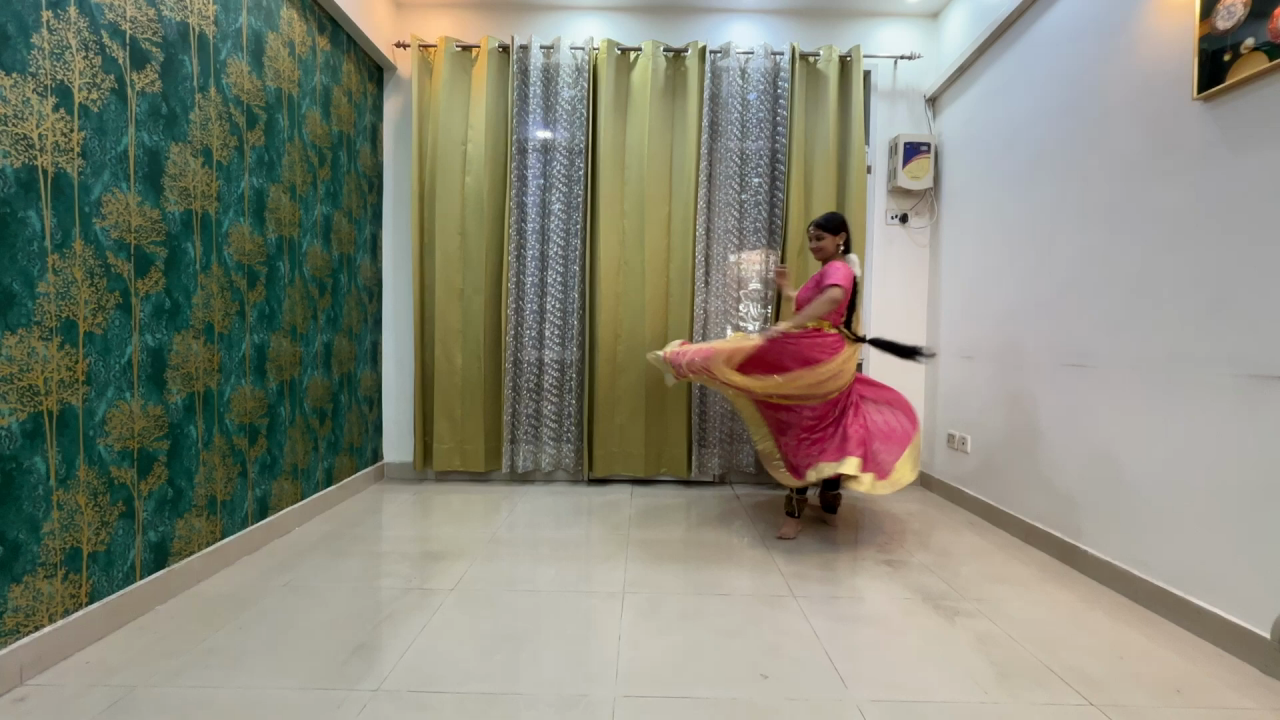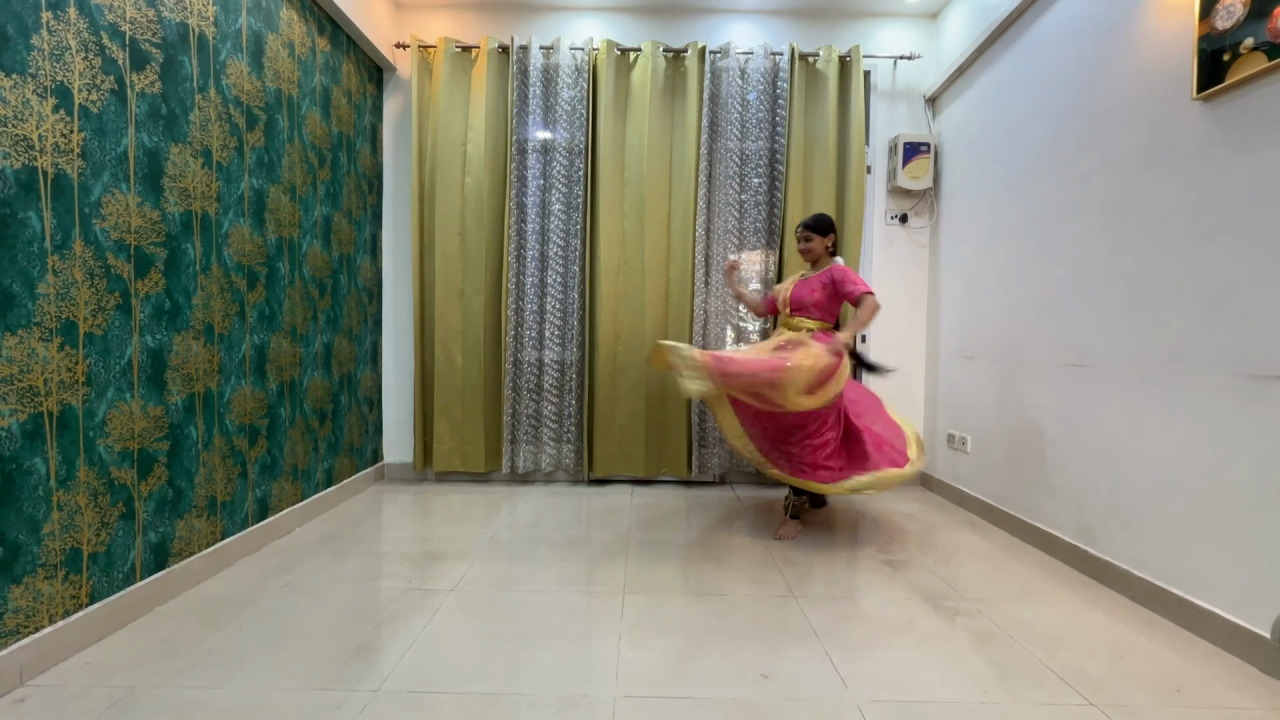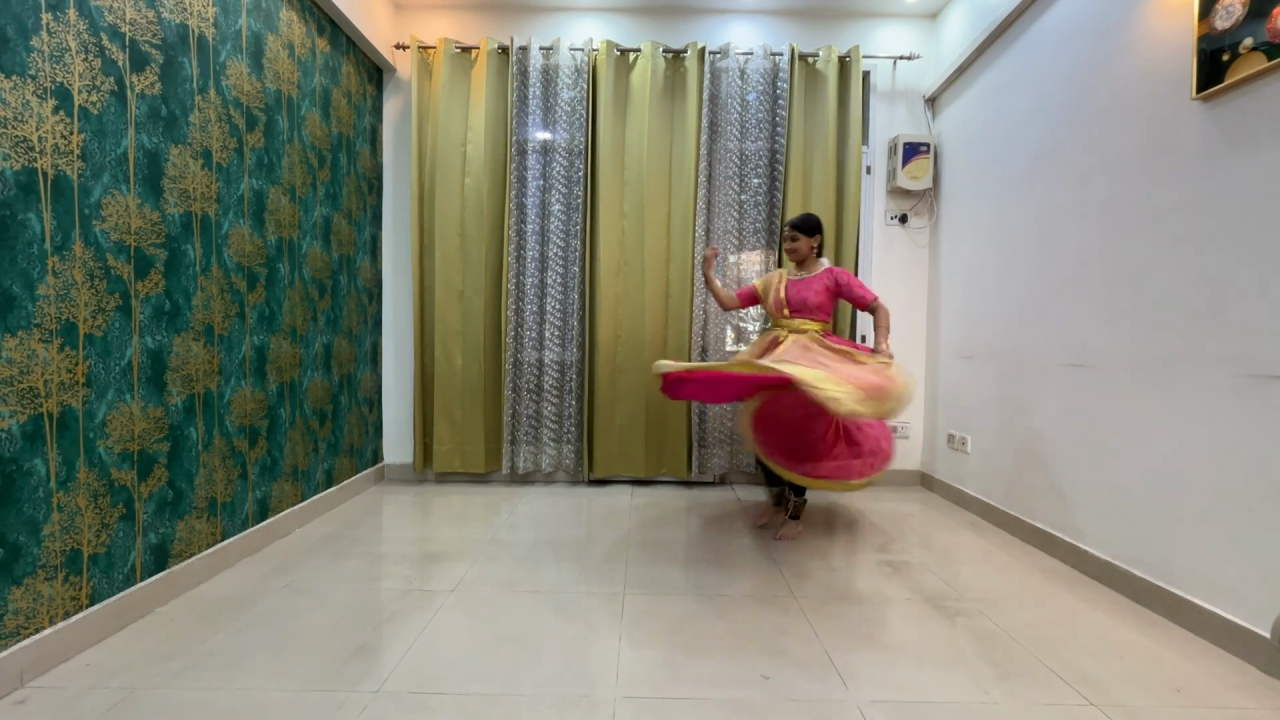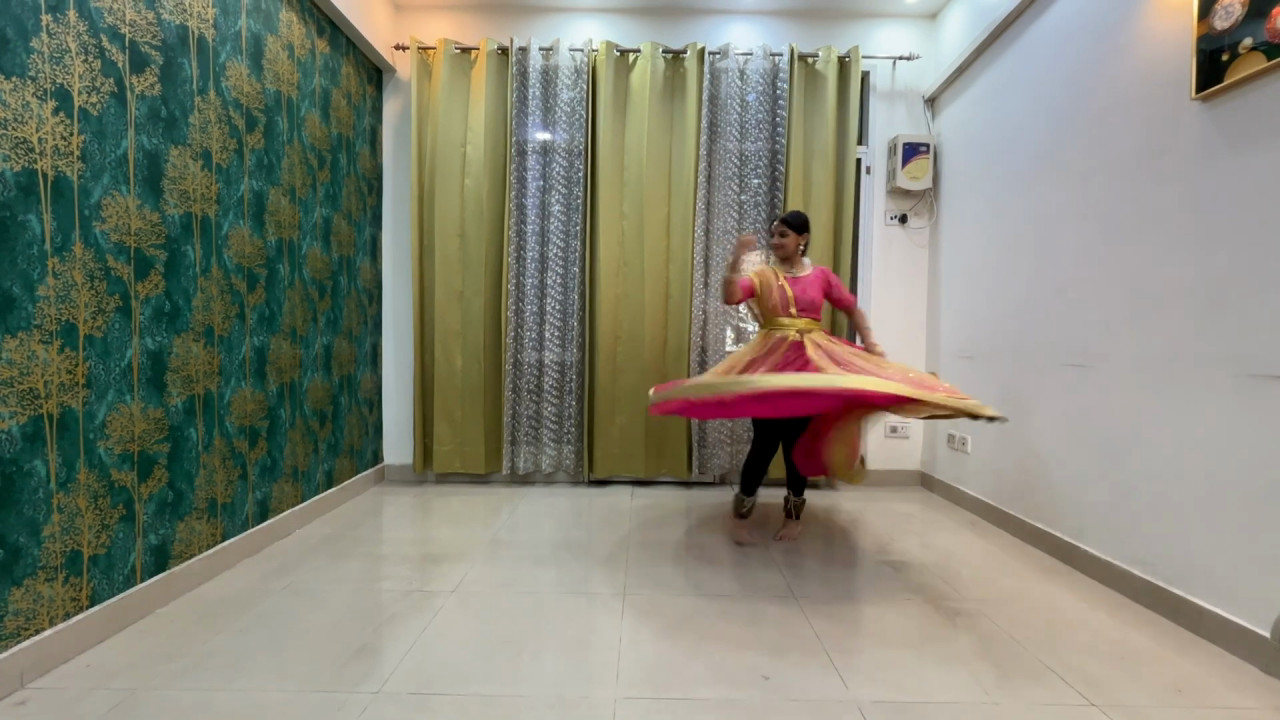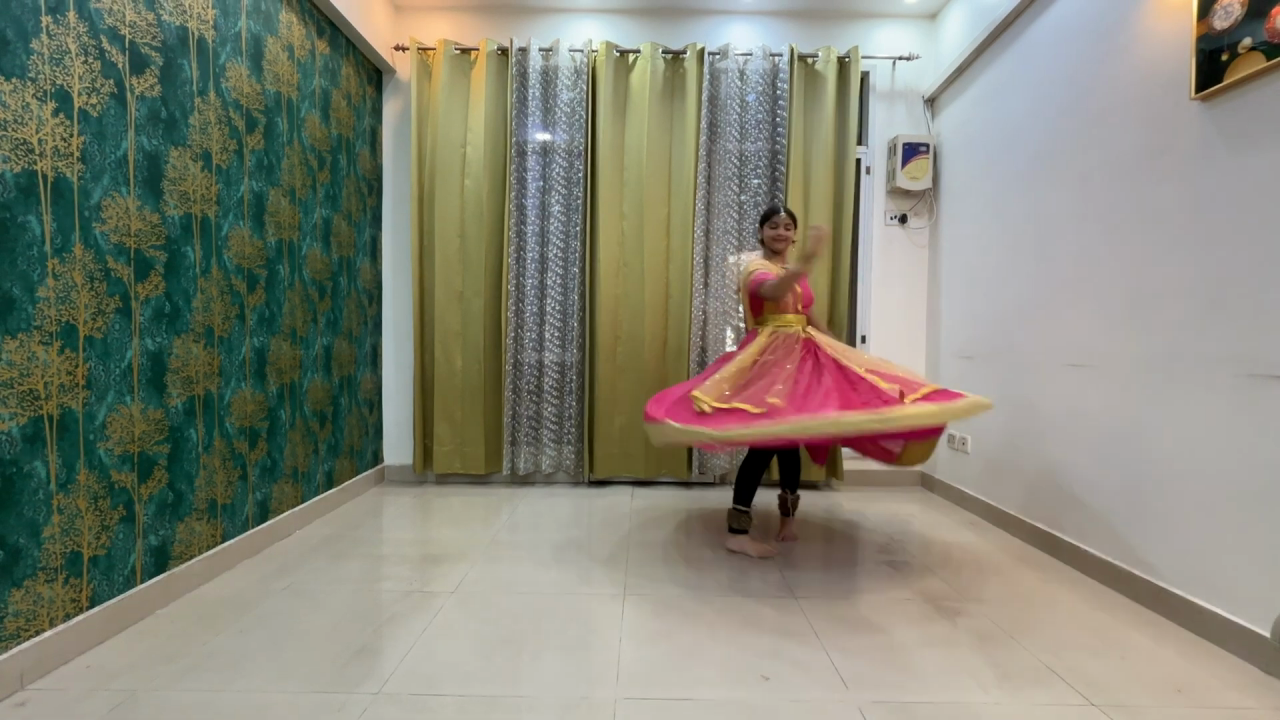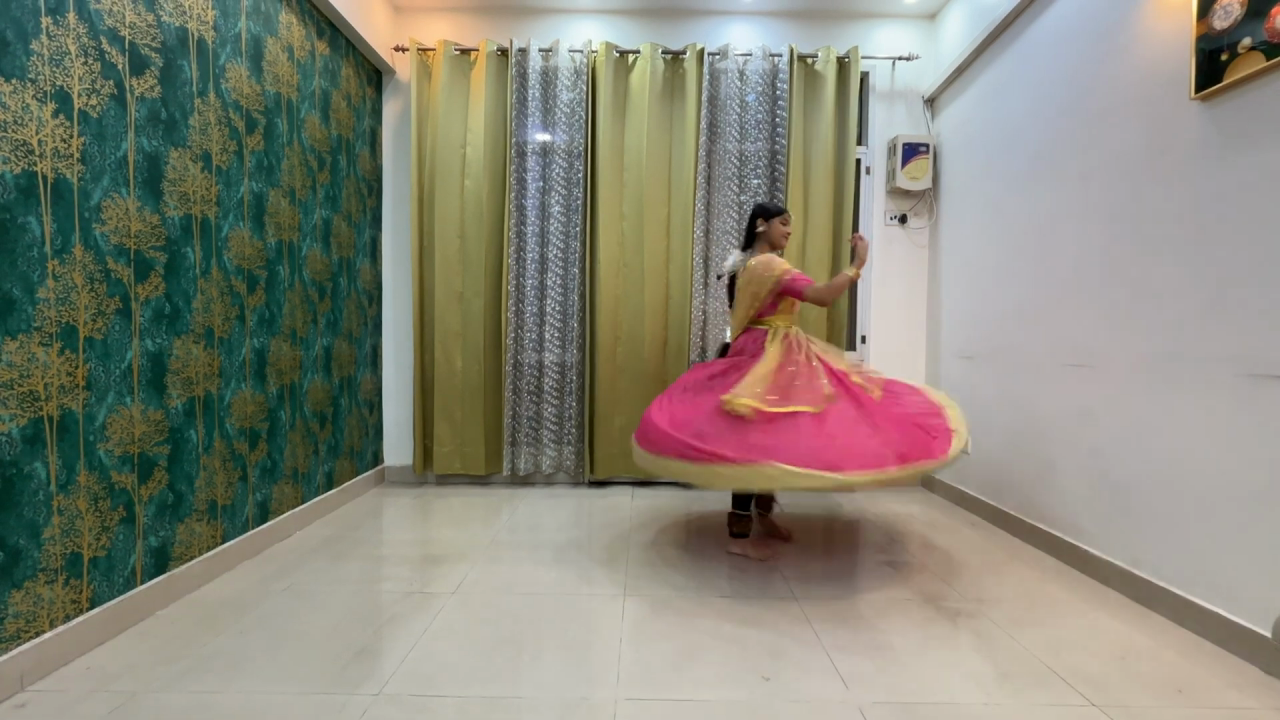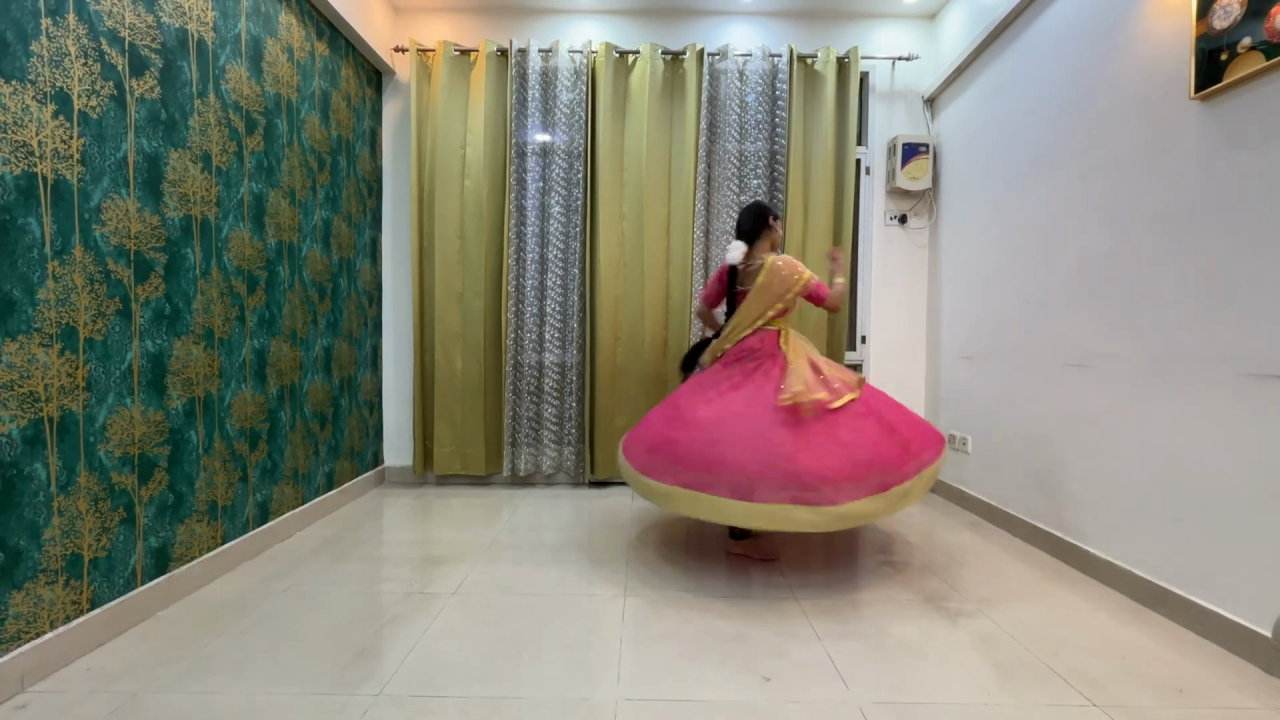
dt=0.1s
person 1, frame 1
left shoulder: (839, 269)
right shoulder: (824, 274)
left elbow: (835, 296)
left wrist: (785, 327)
right wrist: (785, 286)
left hip: (818, 354)
right hip: (809, 355)
left knee: (809, 433)
right knee: (825, 433)
left ankle: (794, 513)
right ankle: (829, 504)
person 1, frame 2
left shoulder: (839, 273)
right shoulder: (795, 281)
left elbow: (871, 303)
right elbow: (760, 309)
left wrist: (847, 335)
right wrist: (734, 285)
left hip: (816, 358)
right hip: (788, 355)
left knee: (806, 435)
right knee: (789, 433)
left ankle: (794, 514)
right ankle: (811, 496)
person 1, frame 3
left shoulder: (835, 276)
right shoulder: (777, 280)
left elbow: (879, 308)
right elbow: (728, 302)
left wrist: (881, 341)
right wrist: (708, 273)
left hip: (819, 358)
right hip: (778, 357)
left knee: (808, 442)
right knee: (773, 437)
left ankle: (794, 514)
right ankle: (778, 500)
person 1, frame 4
left shoulder: (820, 276)
right shoulder: (760, 275)
left elbow: (853, 309)
right elbow: (729, 298)
left wrist: (869, 342)
right wrist: (736, 261)
left hip: (813, 359)
right hip: (771, 358)
left knee: (795, 442)
right knee: (765, 443)
left ankle: (793, 515)
right ankle: (741, 514)
person 1, frame 5
left shoulder: (791, 269)
right shoulder: (755, 268)
left elbow: (807, 309)
right elbow: (773, 294)
left wrist: (826, 338)
right wrist: (805, 257)
left hip: (801, 353)
right hip: (769, 356)
left knee: (790, 438)
right knee: (763, 442)
left ankle: (788, 512)
right ankle: (737, 531)
person 1, frame 6
left shoulder: (752, 266)
right shoulder: (774, 267)
left elbow: (743, 312)
right elbow: (824, 297)
right wrist: (857, 265)
left hip: (781, 355)
right hip: (769, 357)
left knee: (770, 439)
right knee: (760, 443)
left ankle: (763, 515)
right ankle: (739, 535)
person 1, frame 7
left shoulder: (730, 267)
right shoulder: (791, 269)
left elbow: (703, 310)
right elbow: (835, 304)
left wrist: (723, 336)
right wrist: (838, 271)
left hip: (741, 354)
right hip: (773, 357)
left knee: (745, 439)
right knee: (767, 444)
left ankle: (743, 529)
right ankle: (744, 536)
